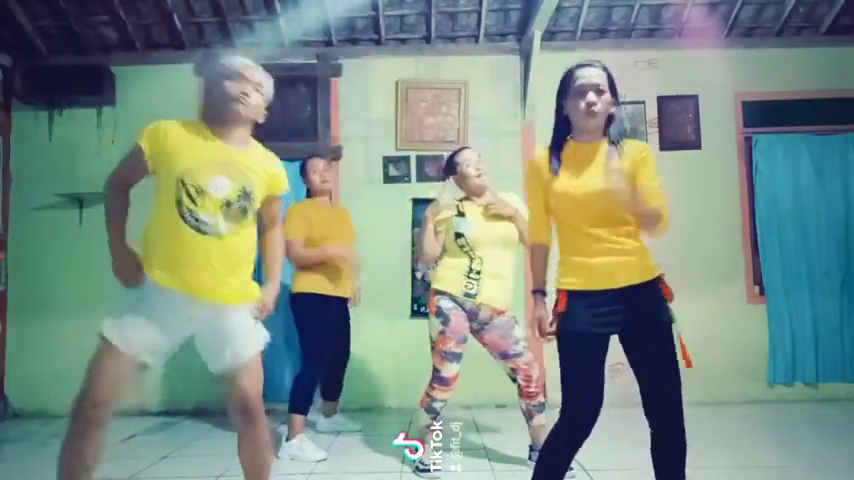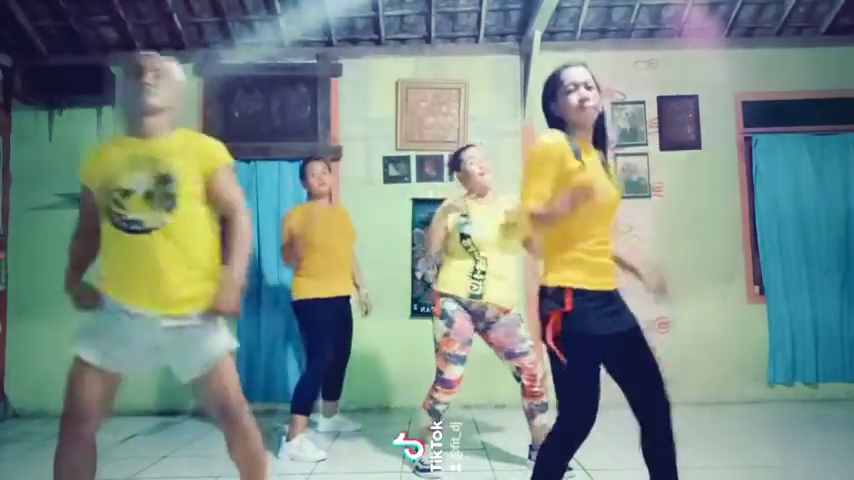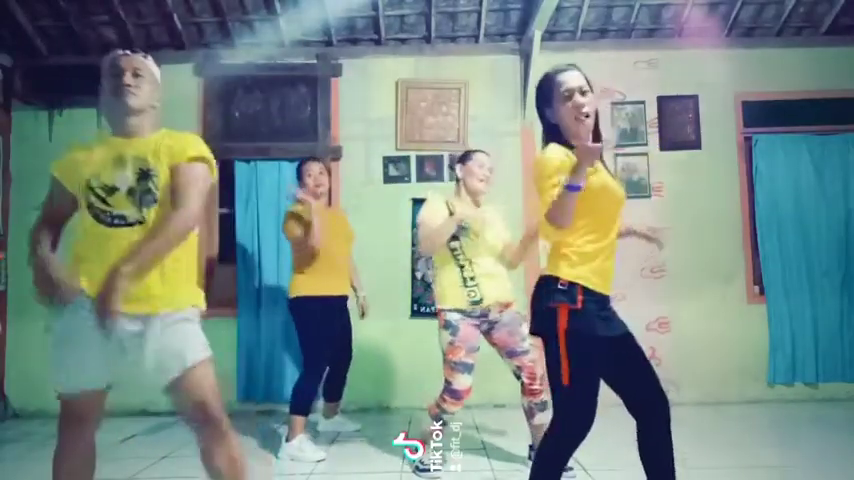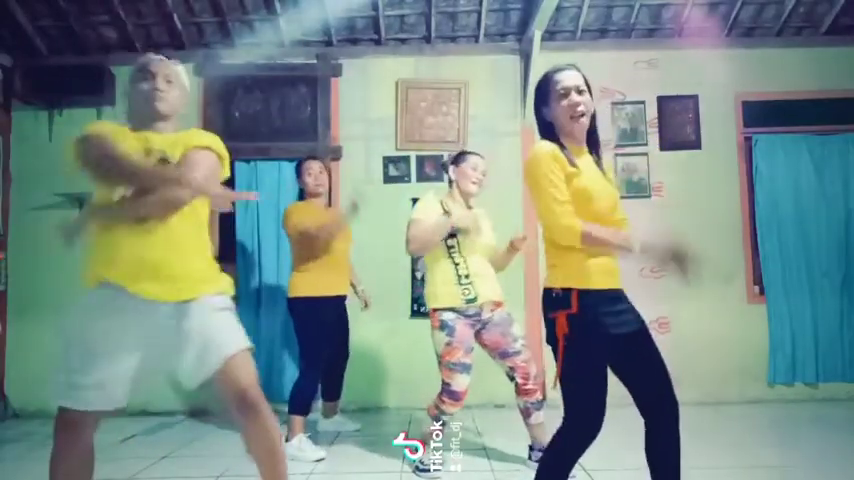
dt=0.3s
person 1, frame 1
left shoulder: (269, 168)
right shoulder: (166, 136)
left elbow: (271, 228)
right elbow: (117, 186)
left wrist: (273, 284)
right wrist: (119, 248)
left hip: (231, 303)
right hip: (159, 290)
left knee: (249, 409)
right knee: (92, 404)
person 1, frame 2
left shoulder: (203, 151)
right shoulder: (101, 158)
left elbow: (239, 216)
left wrist: (232, 278)
right wrist: (73, 275)
left hip: (190, 310)
right hip: (117, 308)
left knee: (229, 409)
right knee: (77, 418)
person 1, frame 3
left shoulder: (183, 147)
right shoulder: (78, 159)
left elbow: (187, 213)
right elbow: (48, 221)
left wrist: (124, 275)
right wrist: (43, 259)
left hip: (165, 309)
right hip: (88, 305)
left knee: (207, 414)
right knee: (76, 423)
person 1, frame 4
left shoulder: (204, 143)
right shoulder: (103, 135)
left elbow: (178, 190)
right elbow: (113, 165)
left wrist: (96, 215)
right wrist: (204, 186)
left hip: (196, 296)
right hip: (120, 296)
left knee: (249, 401)
right knee: (73, 421)
person 2, frame 1
left shoulder: (635, 152)
right shoulder: (544, 162)
left elbow: (657, 223)
right elbow: (539, 236)
left wrist: (626, 196)
right wrist: (539, 296)
left hip: (640, 292)
right hip: (580, 299)
left knee: (666, 409)
right knee: (578, 415)
person 2, frame 2
left shoulder: (596, 155)
right shoulder: (552, 145)
right elbow: (533, 218)
left wrist: (639, 269)
right wrist: (571, 202)
left hip: (606, 298)
right hip: (568, 298)
left knee: (654, 405)
right knee: (577, 417)
person 2, frame 3
left shoulder: (590, 157)
right shoulder: (556, 156)
right elbow: (554, 228)
left wrist: (629, 230)
right wrist: (576, 174)
left hip: (595, 302)
right hip: (569, 297)
left knee: (653, 406)
right knee: (574, 419)
person 2, frame 4
left shoulder: (594, 159)
right shoulder: (545, 155)
left elbow: (615, 229)
right elbow: (565, 228)
left wrist: (659, 249)
right wrist: (643, 244)
left hip: (611, 299)
right hip: (574, 301)
left knee: (662, 405)
right knee: (585, 419)
person 3, frame 1
left shoulder: (511, 202)
right shoulder: (451, 210)
right elbow: (428, 257)
left wrist: (515, 214)
right wrist: (429, 217)
left hip: (494, 309)
right hip: (451, 301)
left knee: (529, 373)
right knee: (444, 377)
left ankle: (542, 447)
right ankle: (425, 450)
person 3, frame 2
left shoulder: (510, 204)
right shoulder: (452, 207)
right elbow: (432, 249)
right wrist: (448, 212)
left hip: (500, 308)
right hip: (456, 303)
left knee: (532, 373)
right knee: (448, 378)
left ankle: (540, 447)
right ankle: (424, 450)
person 3, frame 3
left shoulder: (491, 214)
right shoulder: (437, 206)
left elbow: (509, 261)
right elbow: (425, 246)
left wrist: (529, 239)
right wrist: (457, 218)
left hip: (500, 308)
right hip: (458, 312)
left knee: (532, 373)
right knee: (458, 387)
left ankle: (541, 447)
right ankle: (425, 449)
person 3, frame 4
left shoulder: (480, 215)
right shoulder: (431, 204)
right elbow: (413, 245)
left wrist: (511, 249)
right wrist: (451, 223)
left hip: (490, 307)
right hip: (450, 311)
left knee: (527, 372)
right knee: (455, 388)
left ankle: (540, 446)
right ankle: (424, 450)
person 4, frame 1
left shoulder: (342, 212)
right shoulder: (299, 210)
right elbow: (294, 254)
left wrist: (355, 280)
right wrist: (332, 251)
left hip: (338, 296)
right hip: (310, 295)
left knee: (340, 357)
right knee: (314, 361)
left ankle: (330, 416)
right ankle: (294, 439)
person 4, frame 2
left shoulder: (341, 213)
right shoulder: (298, 215)
right elbow: (289, 260)
left wrist: (362, 289)
right wrist: (303, 230)
left hip: (340, 297)
right hip: (311, 299)
left knee: (339, 358)
right knee: (318, 362)
left ankle: (329, 416)
right ankle: (295, 438)
person 4, frame 3
left shoulder: (338, 215)
right shoulder: (295, 213)
right elbow: (314, 247)
left wrist: (359, 291)
right wrist: (311, 207)
left hip: (337, 298)
right hip: (309, 298)
left knee: (342, 358)
right knee: (315, 364)
left ankle: (330, 417)
right ankle: (294, 439)
person 4, frame 4
left shoulder: (333, 214)
right shoulder: (297, 210)
right elbow: (318, 236)
left wrist: (358, 286)
right wrist: (346, 216)
left hip: (334, 297)
right hip: (308, 296)
left knee: (338, 357)
right knee: (314, 362)
left ankle: (330, 416)
right ankle: (293, 438)
